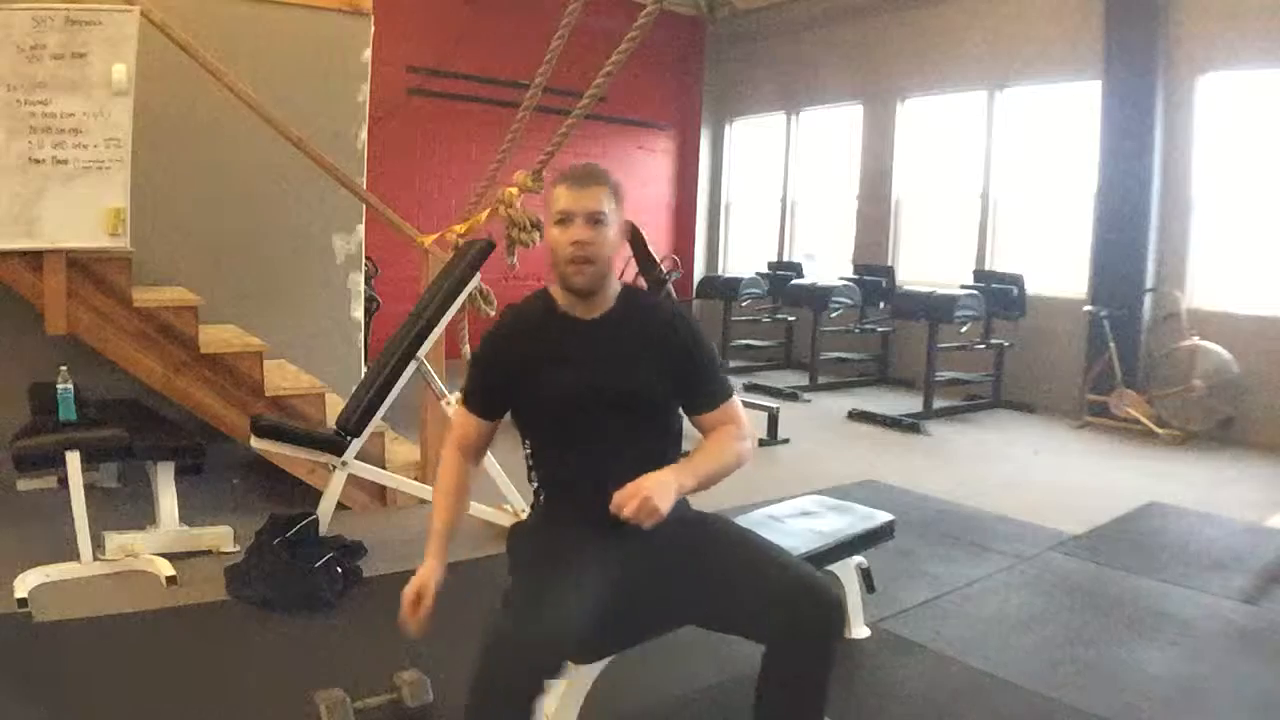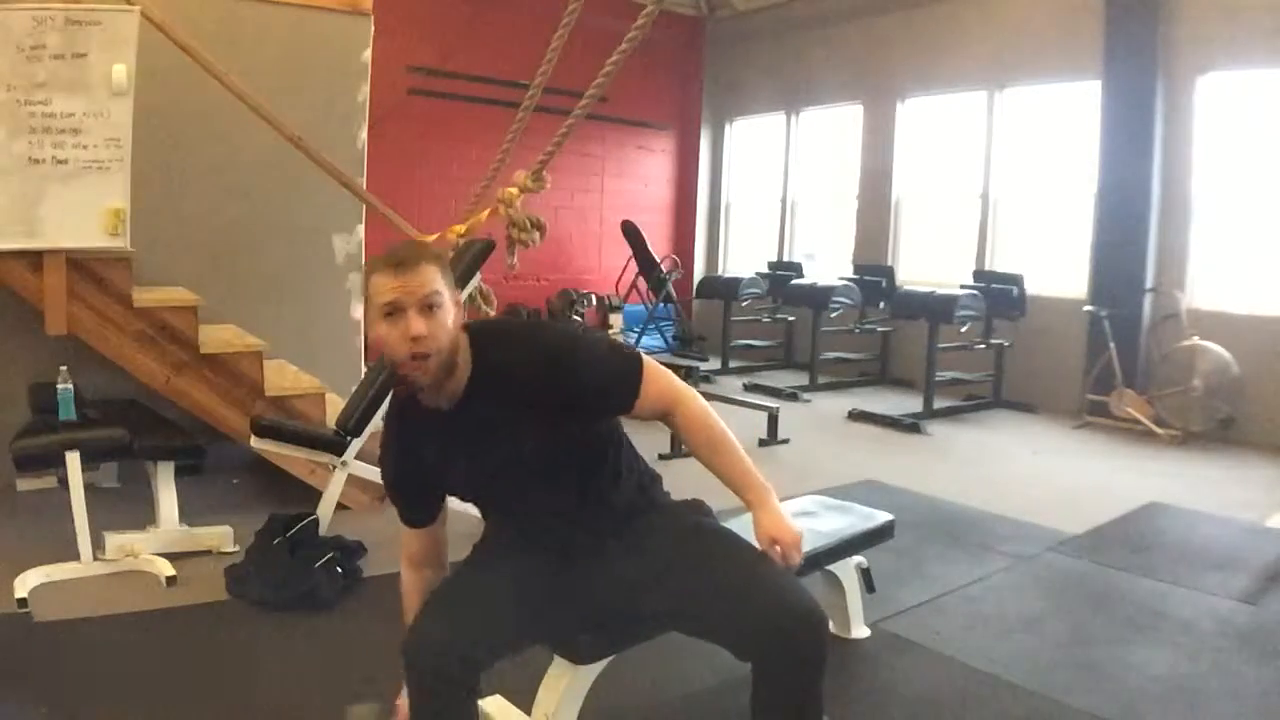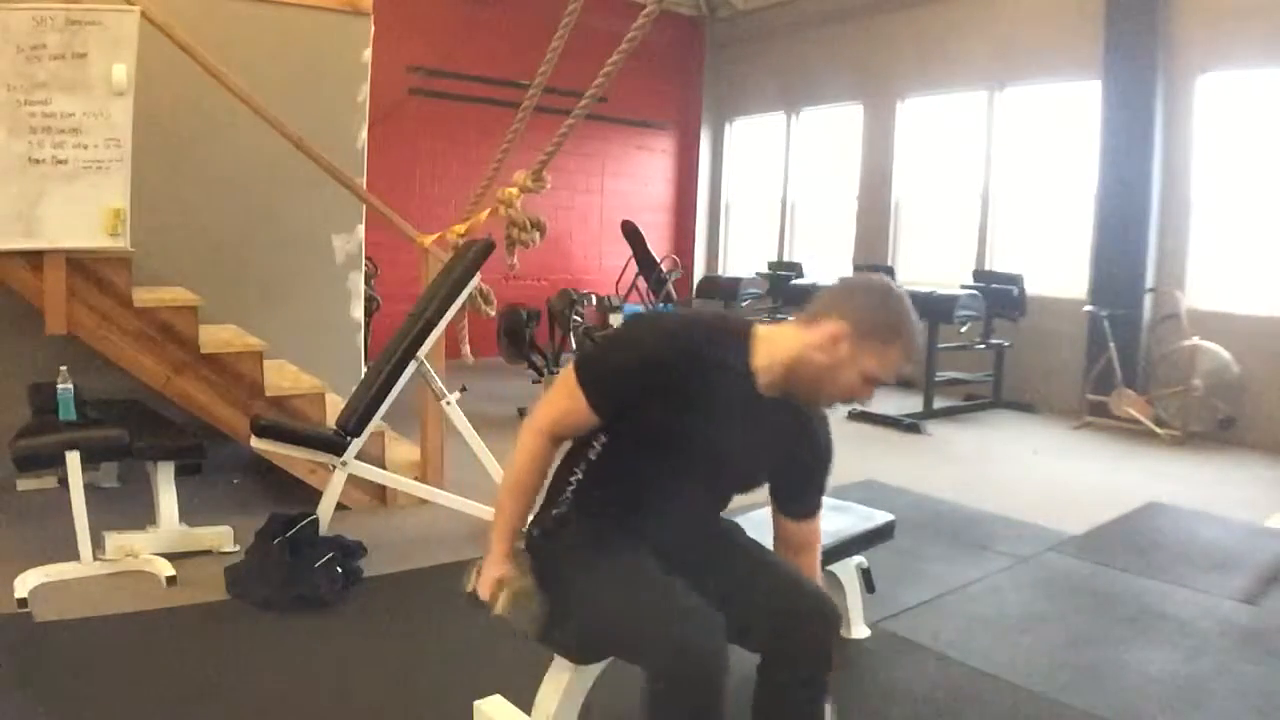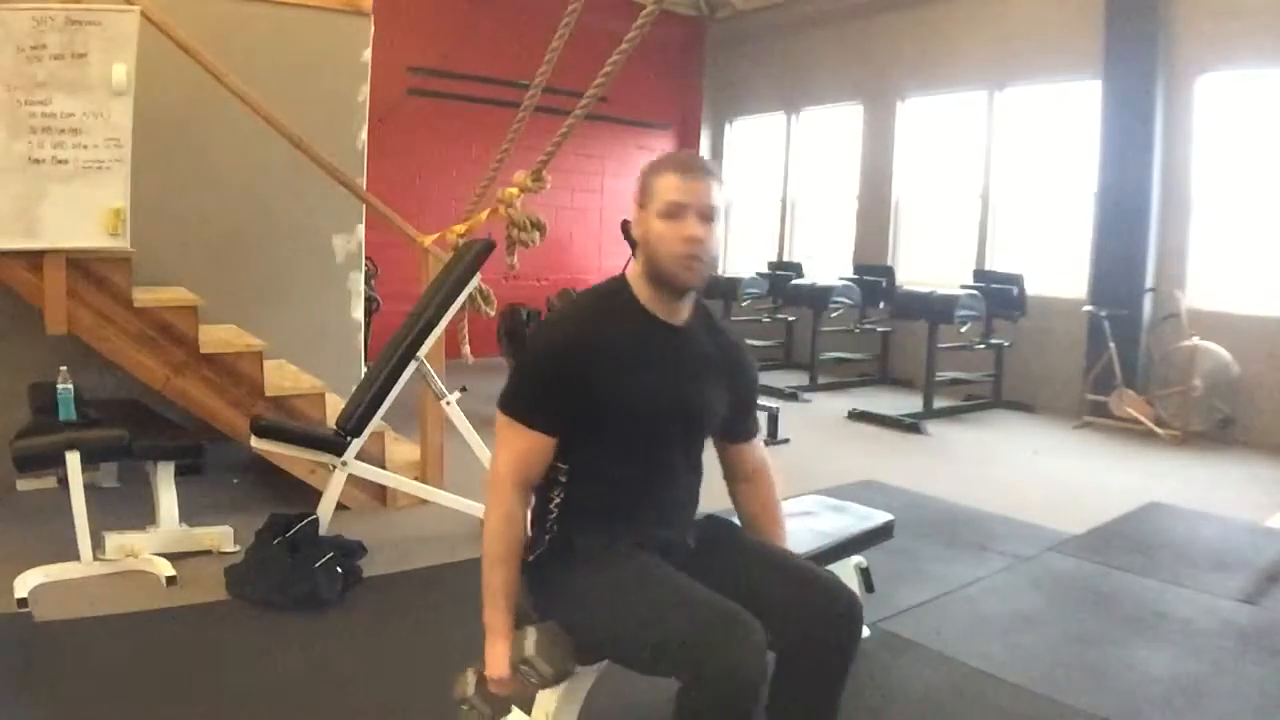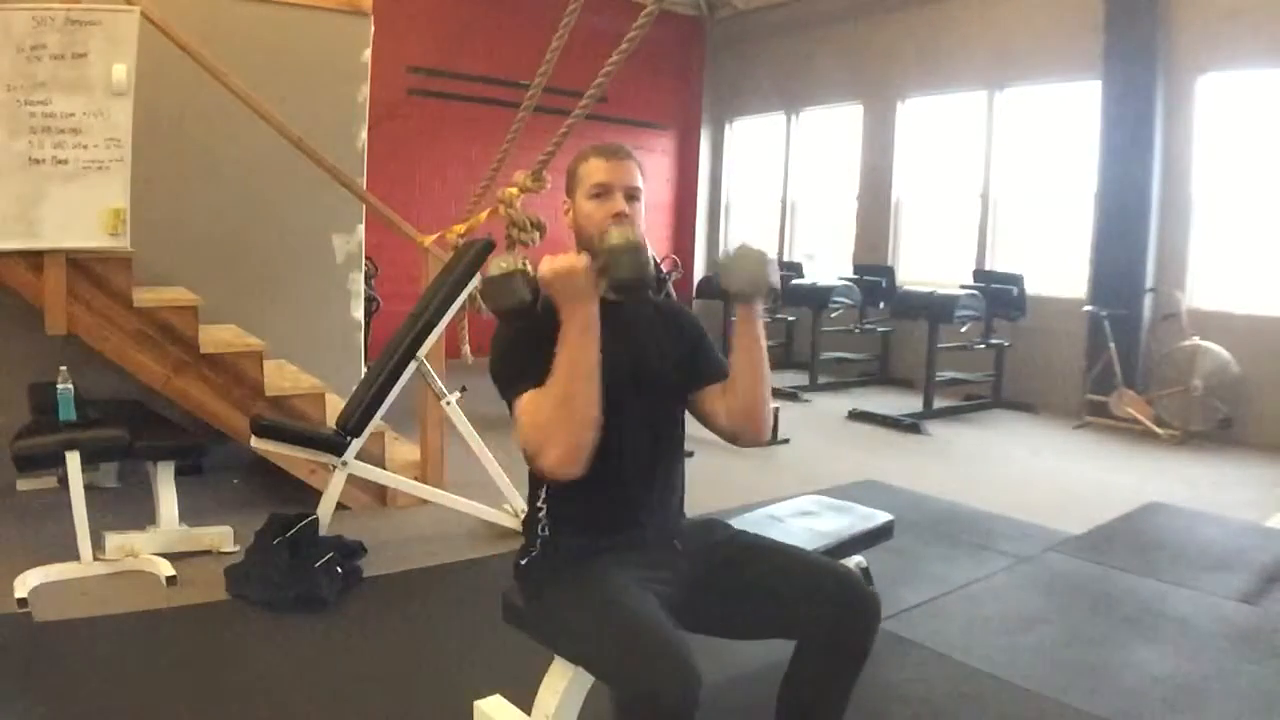
dt=1s
person 1, frame 1
left shoulder: (668, 327)
right shoulder: (514, 337)
left elbow: (734, 433)
right elbow: (463, 446)
left wrist: (674, 478)
right wrist: (433, 559)
left hip: (661, 526)
right hip: (567, 531)
left knee: (816, 606)
right knee: (529, 642)
person 1, frame 2
left shoulder: (540, 354)
right shoulder: (406, 440)
left elbow: (673, 400)
right elbow: (424, 561)
left wrist: (763, 502)
left hip: (638, 529)
right hip: (528, 555)
left knee: (794, 624)
right knee: (433, 651)
person 1, frame 3
left shoulder: (803, 431)
right shoulder: (674, 346)
left elbow: (798, 545)
right elbow: (546, 427)
left wrist: (811, 682)
right wrist: (500, 555)
right hip: (585, 540)
left knee: (811, 622)
right knee: (691, 641)
person 1, frame 4
left shoulder: (724, 354)
right shoulder: (572, 336)
left elbow: (749, 472)
right elbow: (510, 483)
left wrist: (782, 586)
right wrist: (500, 630)
left hip: (681, 541)
right hip: (581, 559)
left knee: (831, 612)
right knee: (730, 649)
person 1, frame 5
left shoulder: (670, 321)
right shoulder: (531, 325)
left elbow: (746, 427)
right elbow: (562, 457)
left wrist: (749, 311)
right wrist: (577, 314)
left hip: (675, 540)
right hip: (576, 559)
left knee: (848, 604)
